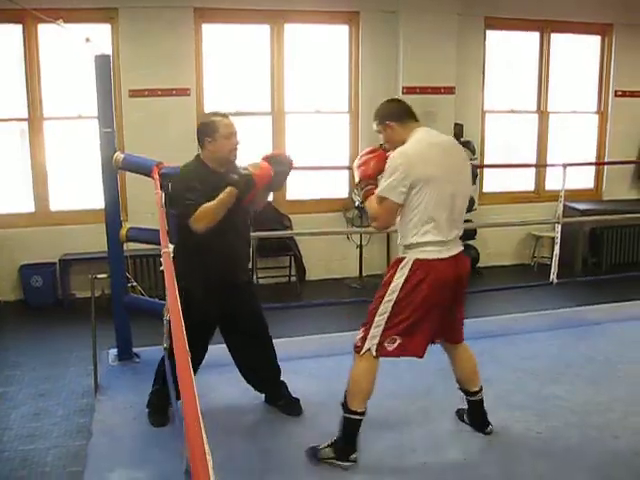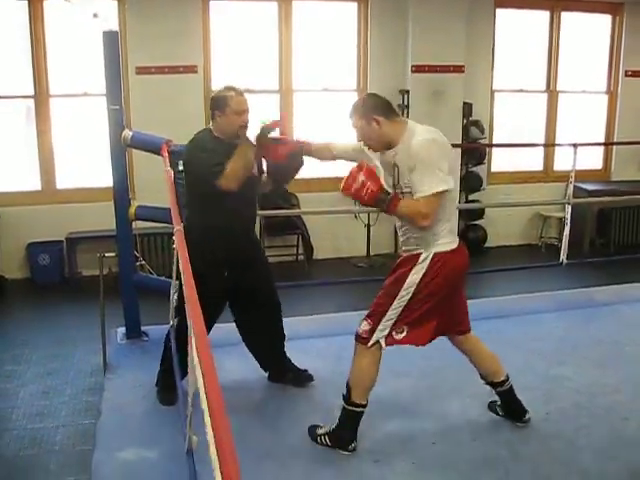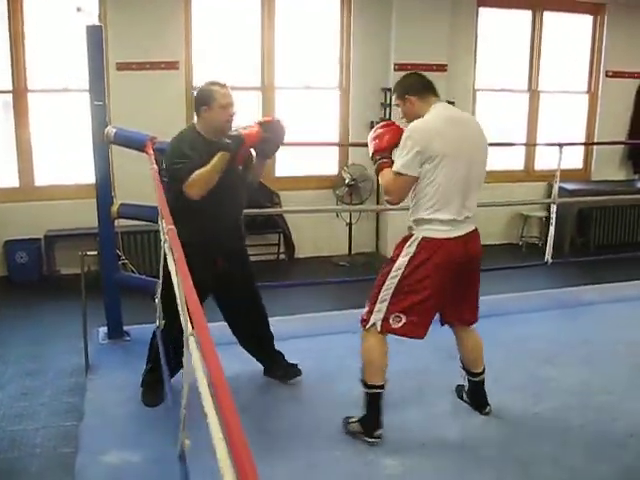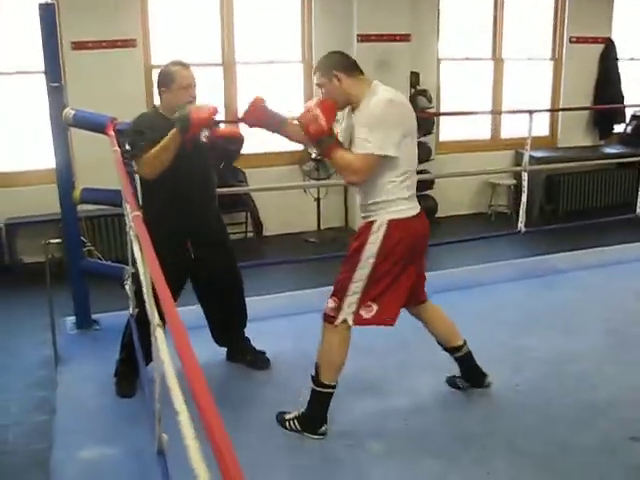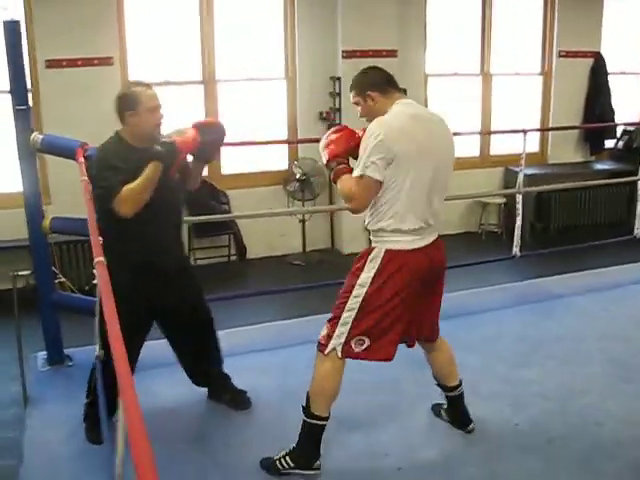
dt=1s
person 1, frame 1
left shoulder: (404, 157)
right shoulder: (455, 149)
left elbow: (380, 218)
left wrist: (368, 185)
left hip: (421, 266)
right hip: (455, 259)
left knee: (367, 346)
right knee: (453, 341)
left ankle: (344, 446)
right ankle: (478, 415)
person 1, frame 2
left shoulder: (423, 146)
right shoulder: (395, 146)
left elbow: (425, 214)
right elbow: (343, 152)
left wrist: (380, 197)
right wrist: (300, 146)
left hip: (432, 260)
right hip: (450, 255)
left knee: (370, 337)
right knee: (460, 333)
left ankle: (345, 432)
right ankle: (512, 405)
person 1, frame 3
left shoulder: (420, 130)
right shoulder: (474, 127)
left elbow: (393, 193)
left wrist: (380, 156)
left hip: (429, 244)
right hip: (467, 239)
left knee: (376, 325)
right knee: (462, 321)
left ankle: (372, 419)
right ankle: (477, 394)
person 1, frame 4
left shoulder: (381, 107)
right shoulder: (357, 109)
left elbow: (357, 172)
right elbow: (307, 135)
left wrist: (325, 140)
right wrist: (272, 122)
left hip: (389, 226)
right hip: (410, 220)
left knee: (338, 316)
right knee: (417, 301)
left ankle: (315, 416)
right ankle: (471, 371)
person 1, frame 5
left shoulder: (384, 128)
right shoulder: (437, 123)
left elbow: (357, 199)
left wrist: (337, 162)
right wrist: (360, 159)
left hip: (391, 257)
right hip: (430, 249)
left knee: (332, 346)
right knee: (429, 336)
left ankle: (305, 452)
right ankle: (458, 411)
person 2, frame 1
left shoulder: (232, 170)
right shoulder: (188, 177)
left elbow: (250, 207)
right elbow: (199, 222)
left wrist: (266, 185)
right wrist: (234, 188)
left hip: (235, 274)
right hip: (198, 279)
left knee: (255, 335)
right knee: (187, 345)
left ankle: (275, 392)
right ankle: (159, 400)
person 2, frame 2
left shoulder: (244, 143)
right shoulder: (201, 146)
left elbow: (254, 186)
right elbow: (228, 182)
right wrist: (250, 143)
left hip: (243, 245)
right hip: (206, 250)
left knee: (264, 306)
left ankle: (278, 367)
right ankle: (168, 378)
person 2, frame 3
left shoulder: (229, 137)
right shoulder: (182, 145)
left elbow: (250, 178)
right elbow: (194, 189)
left wrist: (262, 153)
right wrist: (226, 152)
left hip: (229, 244)
right hip: (191, 248)
left knee: (248, 305)
right knee: (177, 316)
left ankle: (272, 360)
right ankle: (154, 378)
person 2, frame 4
left shoulder: (198, 117)
right shoulder: (144, 125)
left elbow: (220, 157)
right elbow: (147, 169)
left wrist: (227, 141)
right wrist: (181, 130)
left hip: (206, 225)
right hip: (164, 231)
left knee: (227, 286)
left ankle: (238, 346)
right ankle: (128, 368)
person 2, frame 5
left shoulder: (161, 143)
right shoulder: (108, 156)
left elbow: (188, 184)
right elbow: (126, 206)
left wrist: (200, 159)
right wrist: (158, 162)
left hip: (170, 261)
right hip: (128, 269)
left knee: (196, 325)
right knee: (119, 344)
left ankle: (218, 384)
right ankle: (97, 412)
